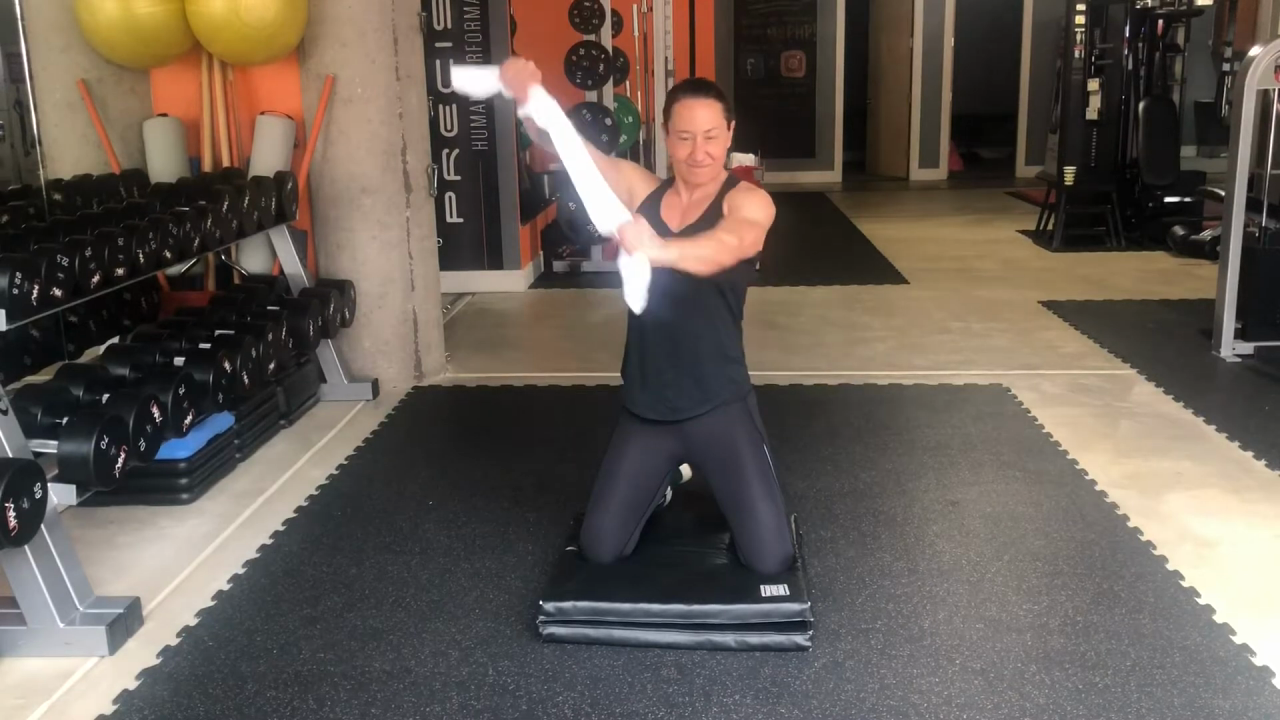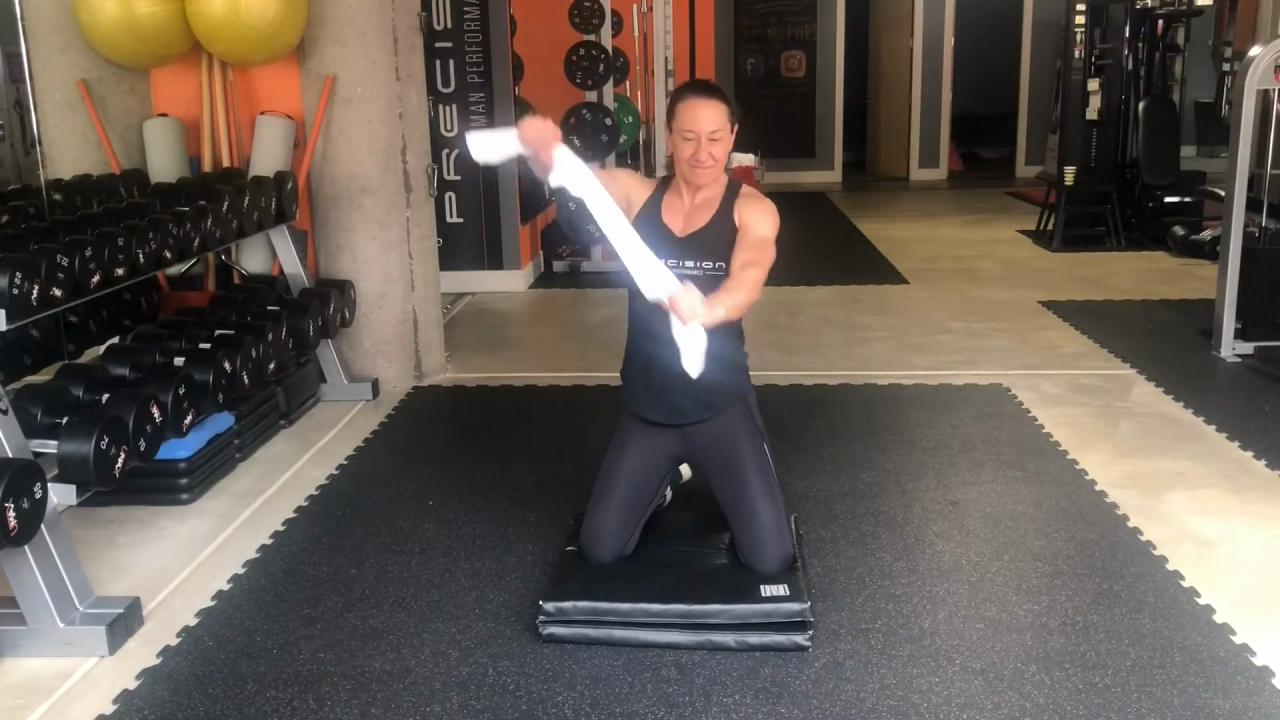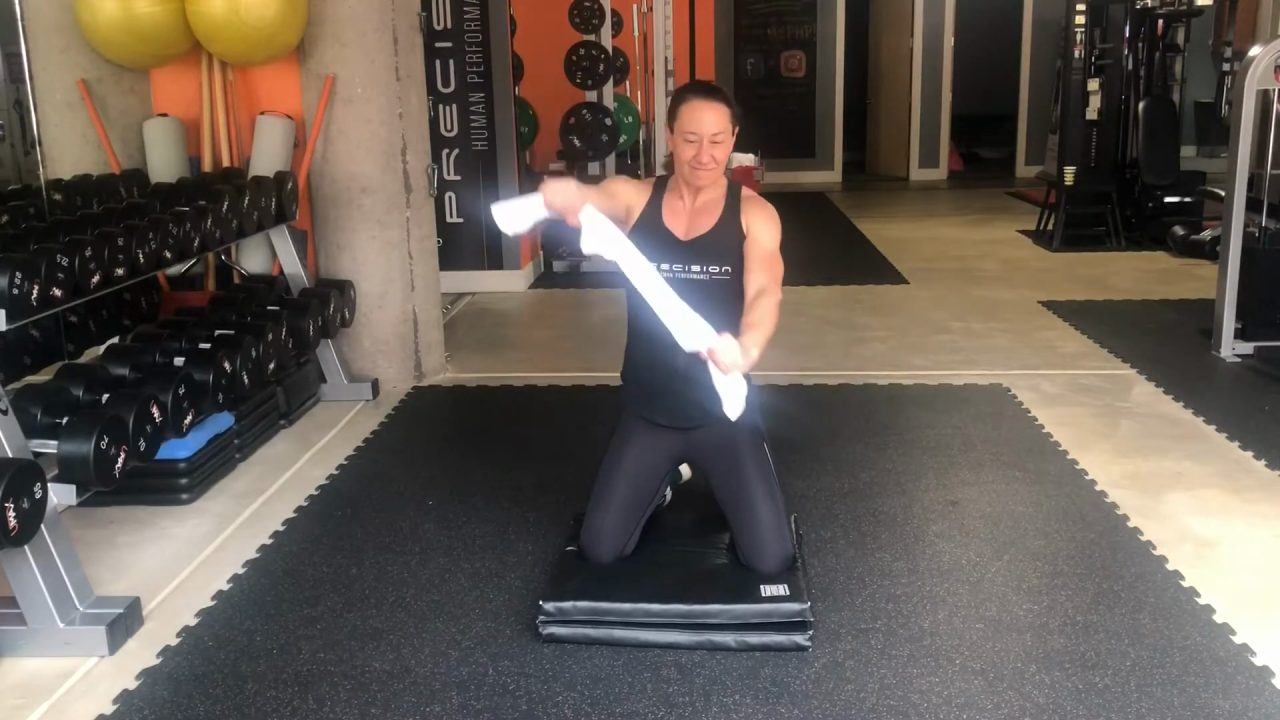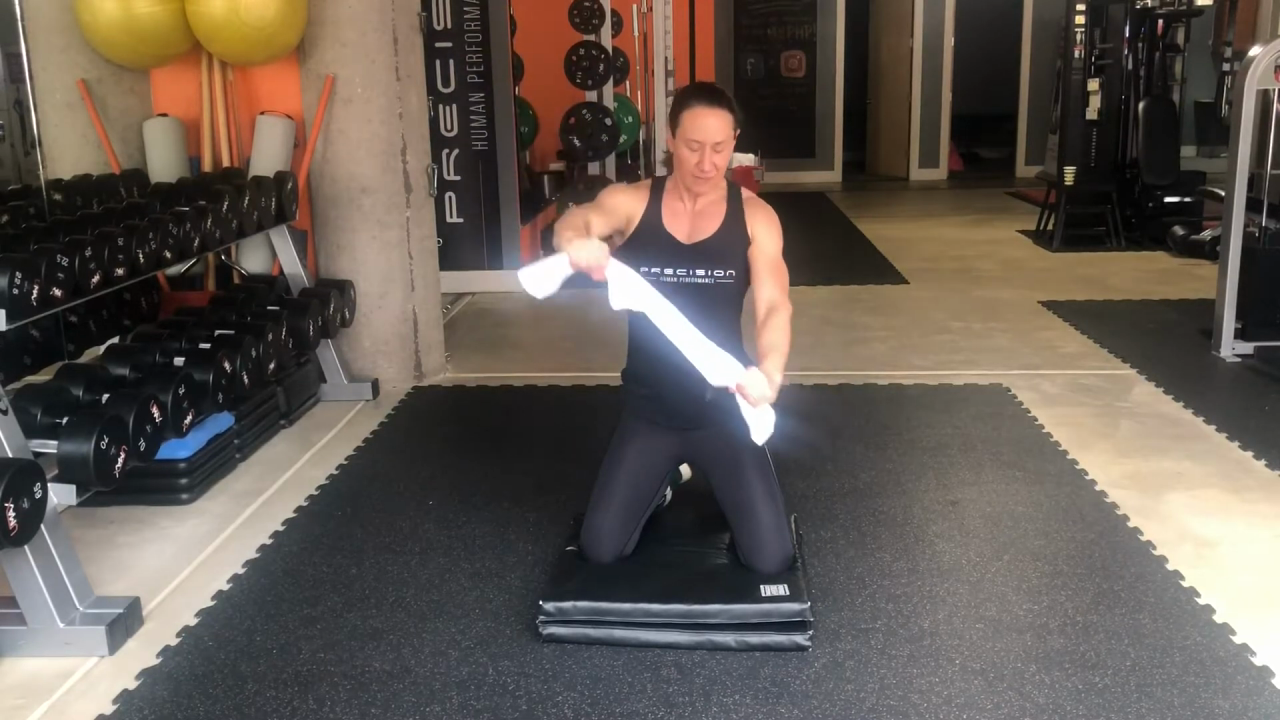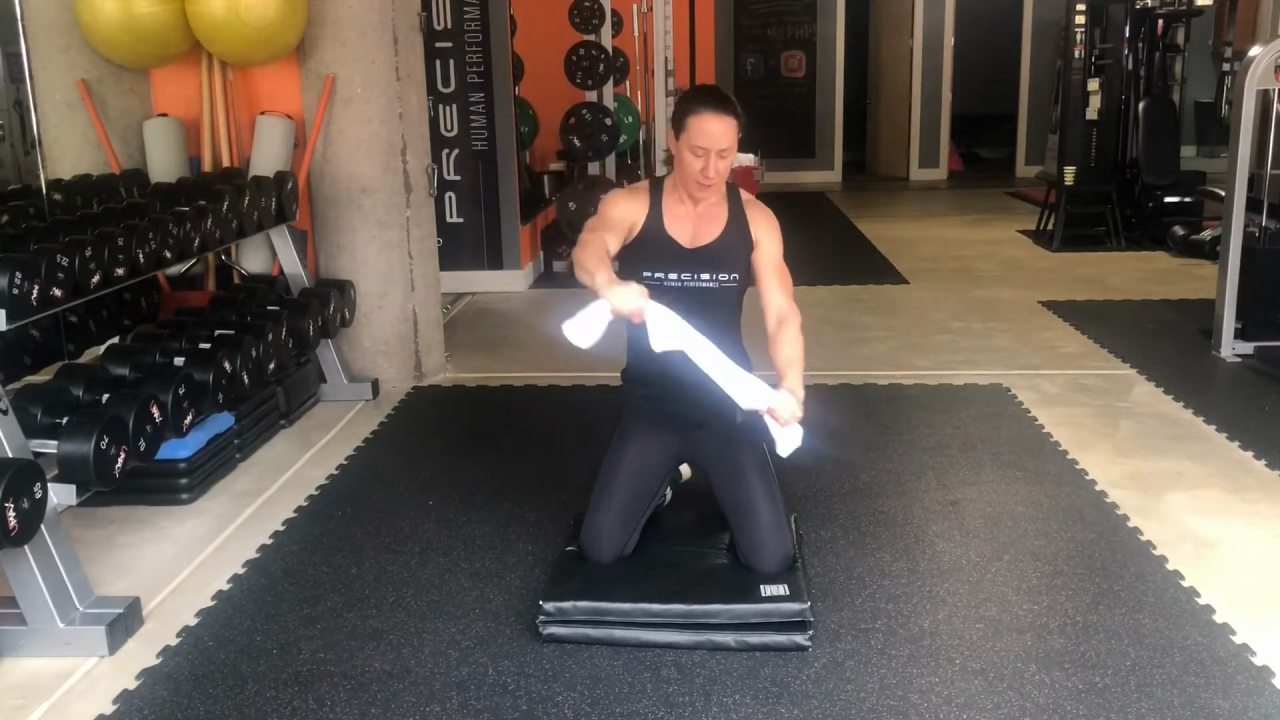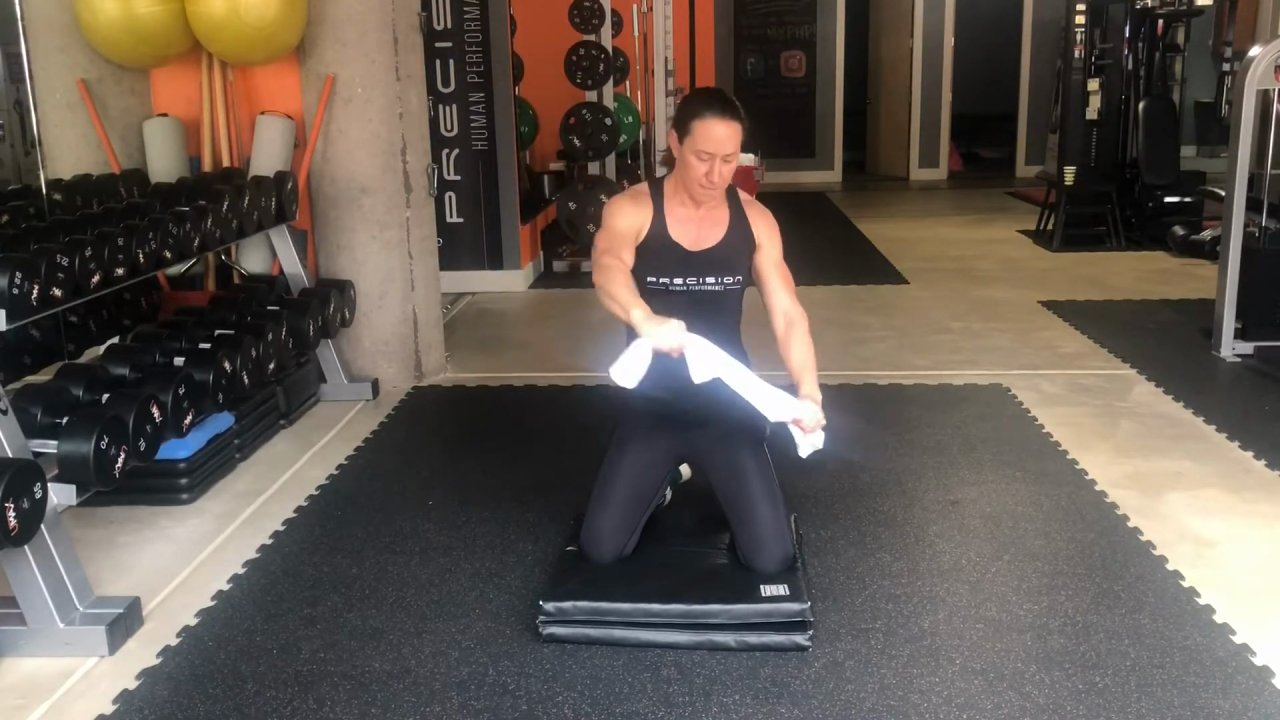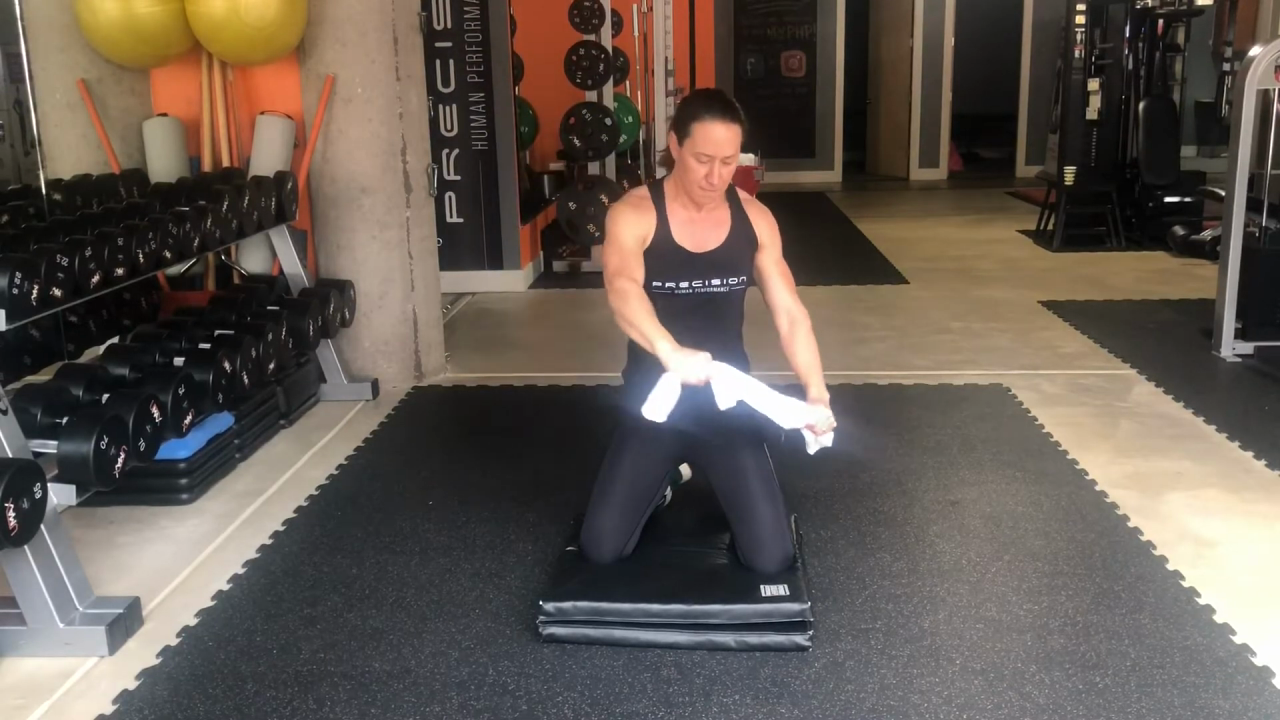
dt=0.2s
person 1, frame 1
left shoulder: (749, 203)
right shoulder: (641, 190)
left elbow: (723, 248)
left wrist: (661, 250)
right wrist: (527, 95)
left hip: (720, 409)
right hip: (645, 409)
left knee: (772, 559)
right knee: (598, 548)
left ankle: (717, 484)
right ankle: (663, 482)
person 1, frame 2
left shoulder: (753, 209)
right shoulder: (637, 193)
left elbow: (749, 276)
left wrist: (709, 309)
right wrist: (541, 144)
left hip: (721, 408)
right hip: (646, 409)
left knee: (772, 559)
right knee: (599, 549)
left ankle: (721, 484)
right ankle: (661, 484)
person 1, frame 3
left shoulder: (755, 213)
right shoulder: (633, 197)
left elbow: (765, 294)
right elbow: (582, 196)
left wrist: (744, 351)
right wrist: (560, 195)
left hip: (722, 410)
right hip: (647, 409)
left knee: (772, 559)
right knee: (599, 548)
left ankle: (715, 482)
right ankle: (660, 484)
person 1, frame 4
left shoulder: (755, 216)
right shoulder: (632, 201)
left elbow: (775, 306)
right elbow: (582, 221)
left wrist: (769, 374)
right wrist: (575, 238)
left hip: (724, 409)
right hip: (648, 409)
left knee: (771, 559)
right knee: (599, 548)
left ankle: (717, 484)
right ankle: (660, 483)
person 1, frame 5
left shoulder: (755, 218)
right shoulder: (630, 204)
left elbow: (782, 313)
right elbow: (590, 247)
left wrist: (790, 387)
right wrist: (608, 283)
left hip: (726, 409)
right hip: (649, 408)
left knee: (771, 559)
right knee: (599, 548)
left ankle: (714, 484)
right ankle: (661, 482)
person 1, frame 6
left shoulder: (755, 219)
right shoulder: (633, 208)
left elbow: (788, 315)
right elbow: (607, 266)
left wrist: (808, 391)
right wrist: (642, 319)
left hip: (727, 408)
right hip: (651, 407)
left knee: (772, 559)
right knee: (600, 549)
left ankle: (713, 481)
right ankle: (661, 482)
person 1, frame 7
left shoulder: (755, 218)
right shoulder: (634, 213)
left elbow: (790, 314)
right elbow: (621, 287)
left wrist: (816, 391)
right wrist: (668, 349)
left hip: (728, 407)
left knee: (772, 559)
right knee: (600, 548)
left ankle: (712, 480)
right ankle: (663, 481)
